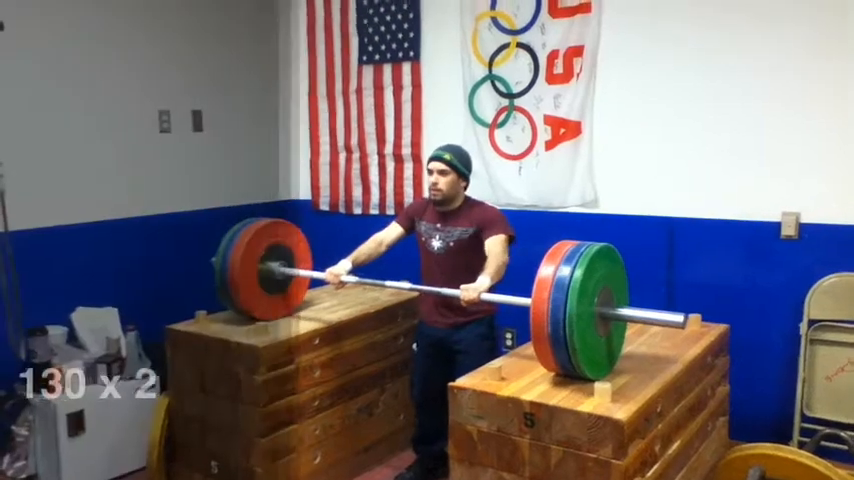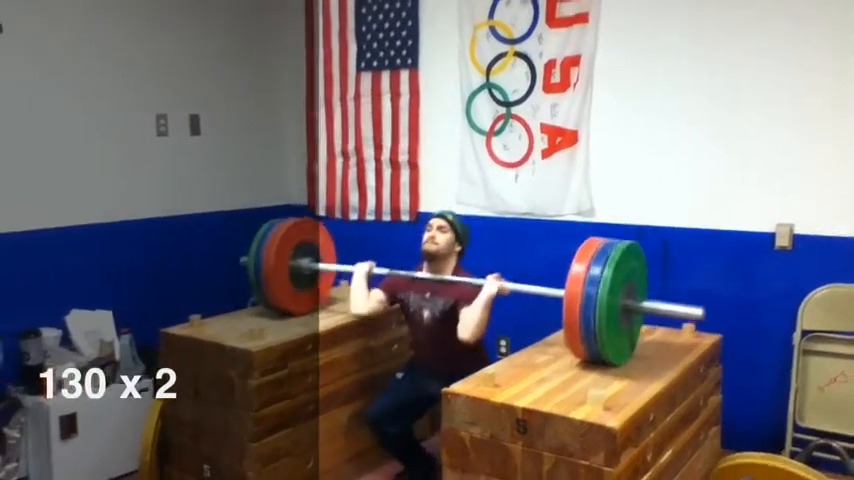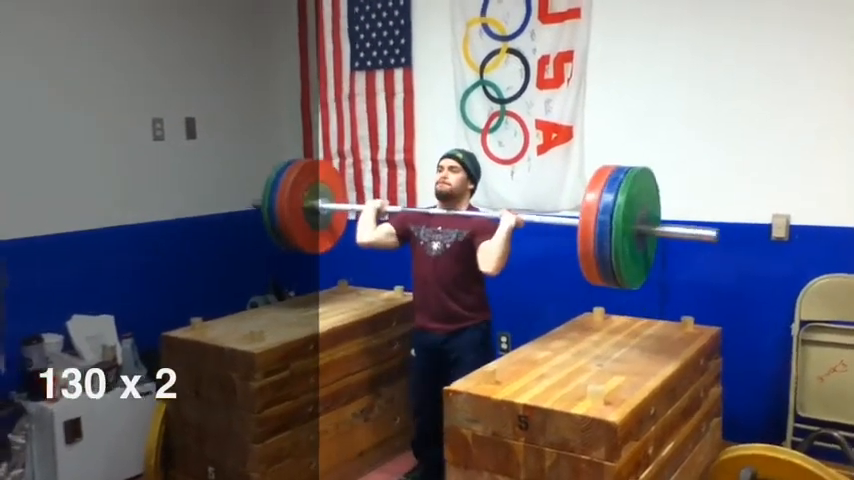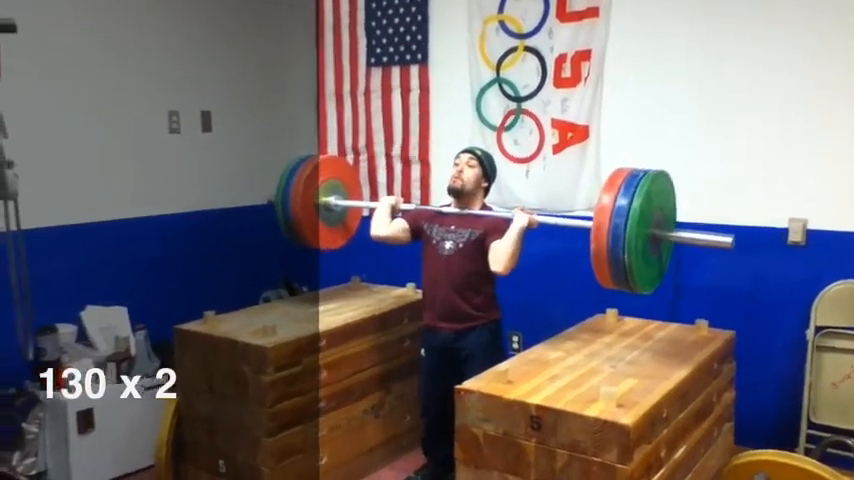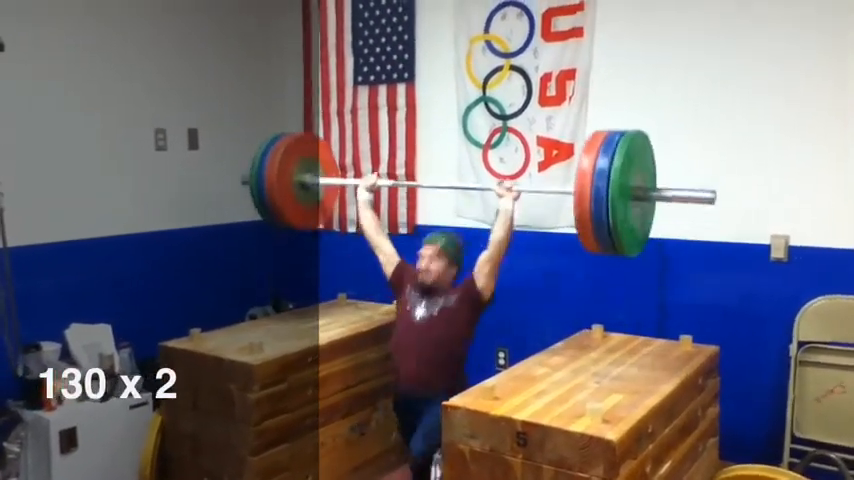
dt=1s
person 1, frame 1
left shoulder: (485, 216)
right shoulder: (419, 210)
left elbow: (498, 254)
right elbow: (382, 239)
left wrist: (482, 283)
right wrist: (347, 264)
left hip: (473, 327)
right hip: (430, 324)
right knee: (426, 396)
person 1, frame 2
left shoulder: (467, 288)
right shoulder: (403, 282)
left elbow: (468, 335)
right elbow: (360, 308)
left wrist: (488, 293)
right wrist: (361, 273)
left hip: (465, 376)
right hip: (423, 370)
right knee: (380, 417)
person 1, frame 3
left shoulder: (481, 224)
right shoulder: (414, 220)
left elbow: (490, 266)
right elbow: (366, 239)
left wrist: (506, 227)
right wrist: (371, 210)
left hip: (468, 334)
right hip: (426, 332)
right knee: (425, 406)
person 1, frame 4
left shoulder: (494, 223)
right shoulder: (427, 217)
left elbow: (501, 265)
right elbow: (380, 232)
left wrist: (519, 226)
right wrist: (386, 205)
left hip: (478, 333)
right hip: (435, 331)
right knee: (434, 405)
person 1, frame 5
left shoulder: (465, 299)
right shoulder: (407, 285)
left elbow: (494, 253)
right elbow: (375, 236)
left wrist: (506, 207)
right wrist: (364, 196)
left hip: (441, 402)
right hip: (407, 397)
left knee: (422, 453)
